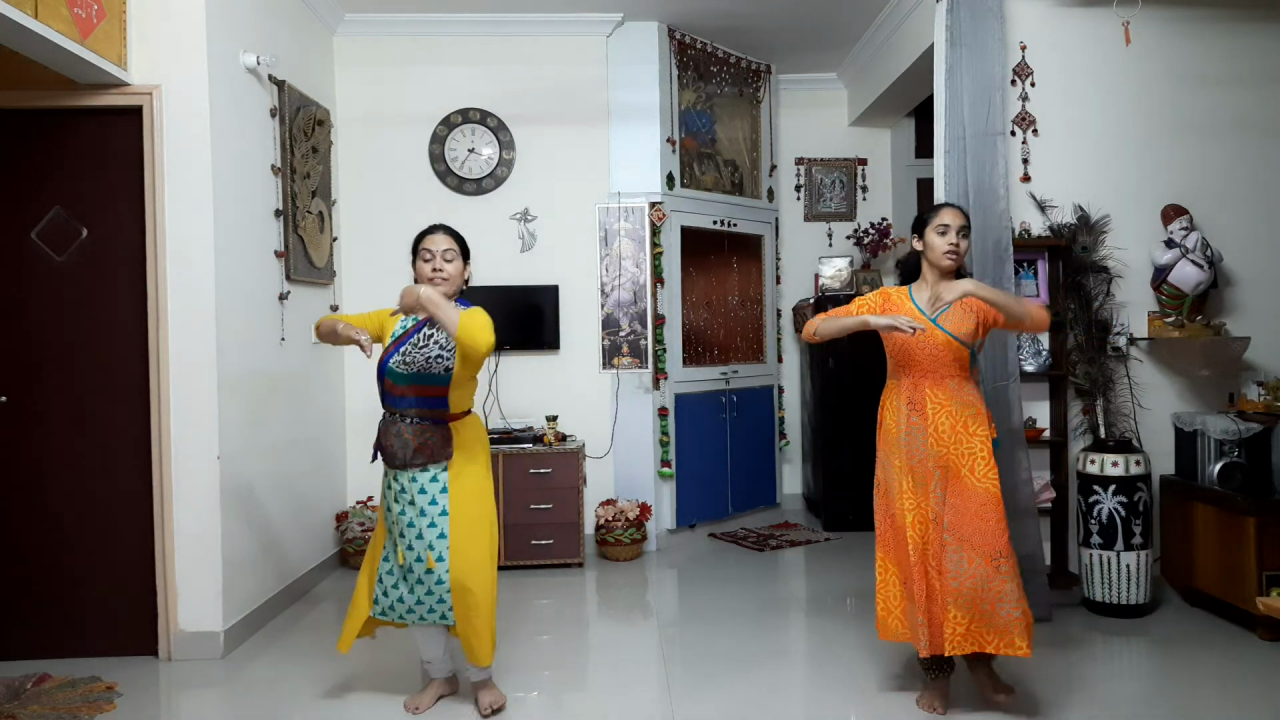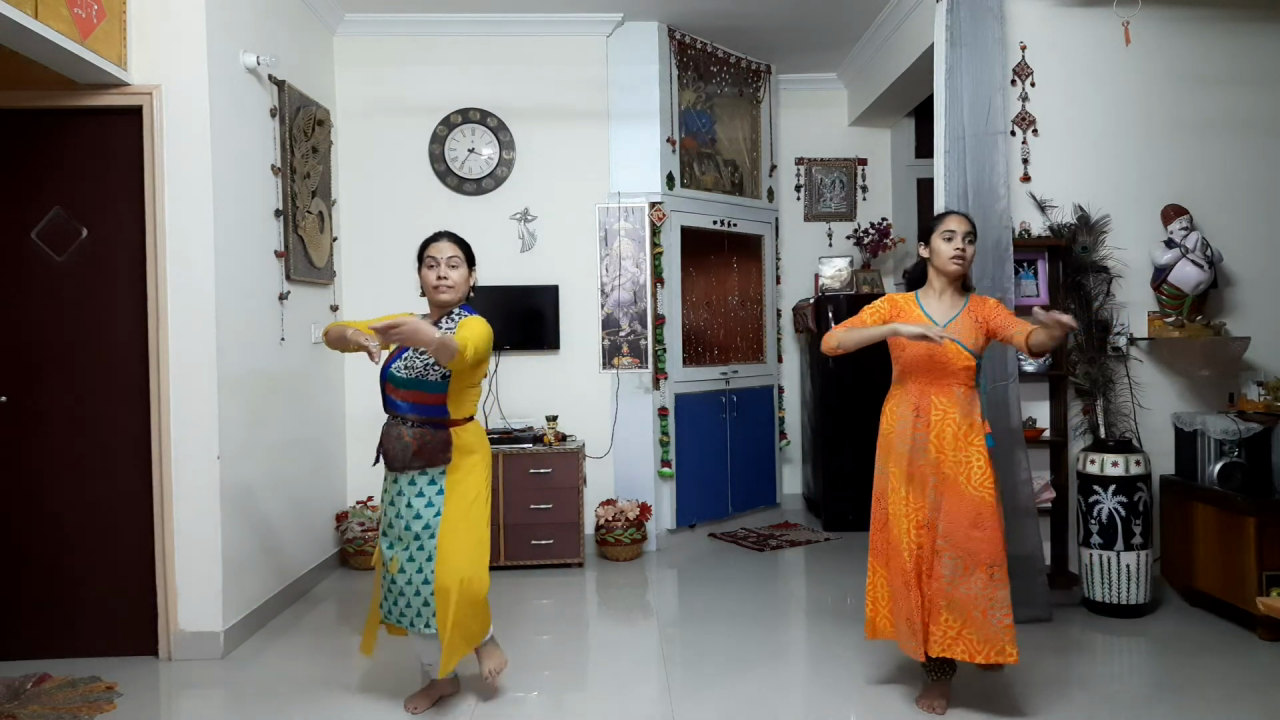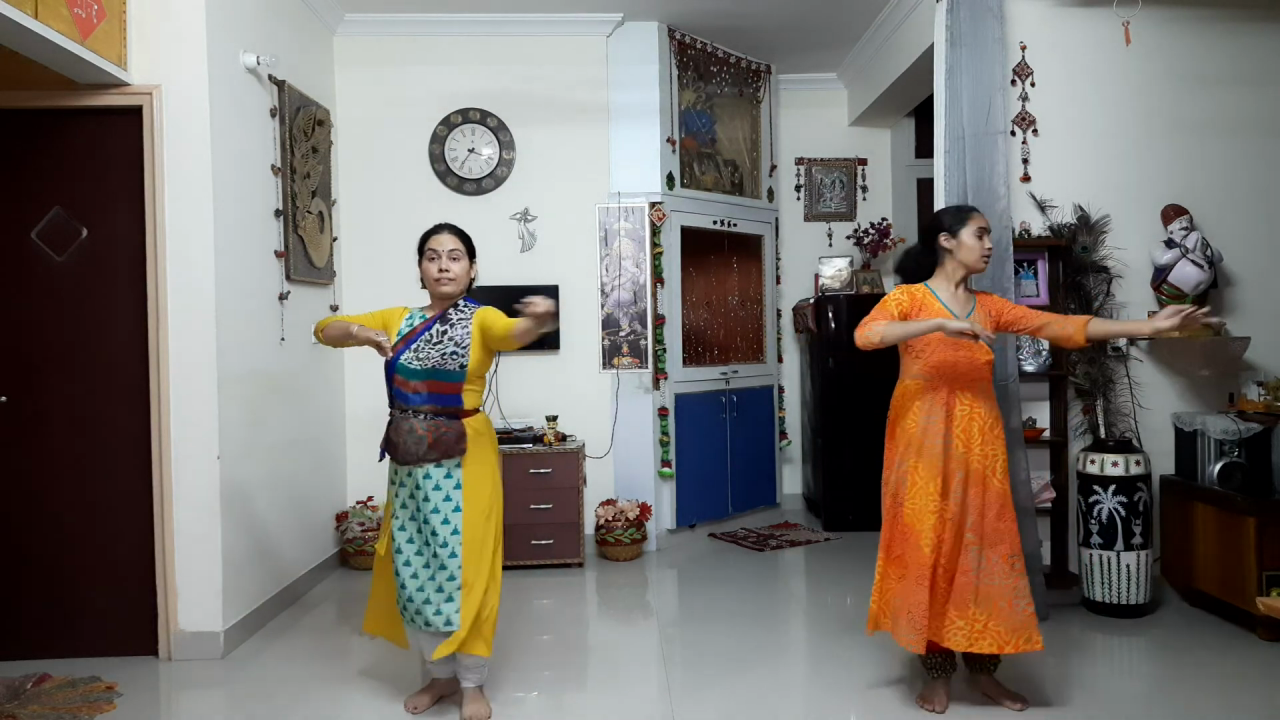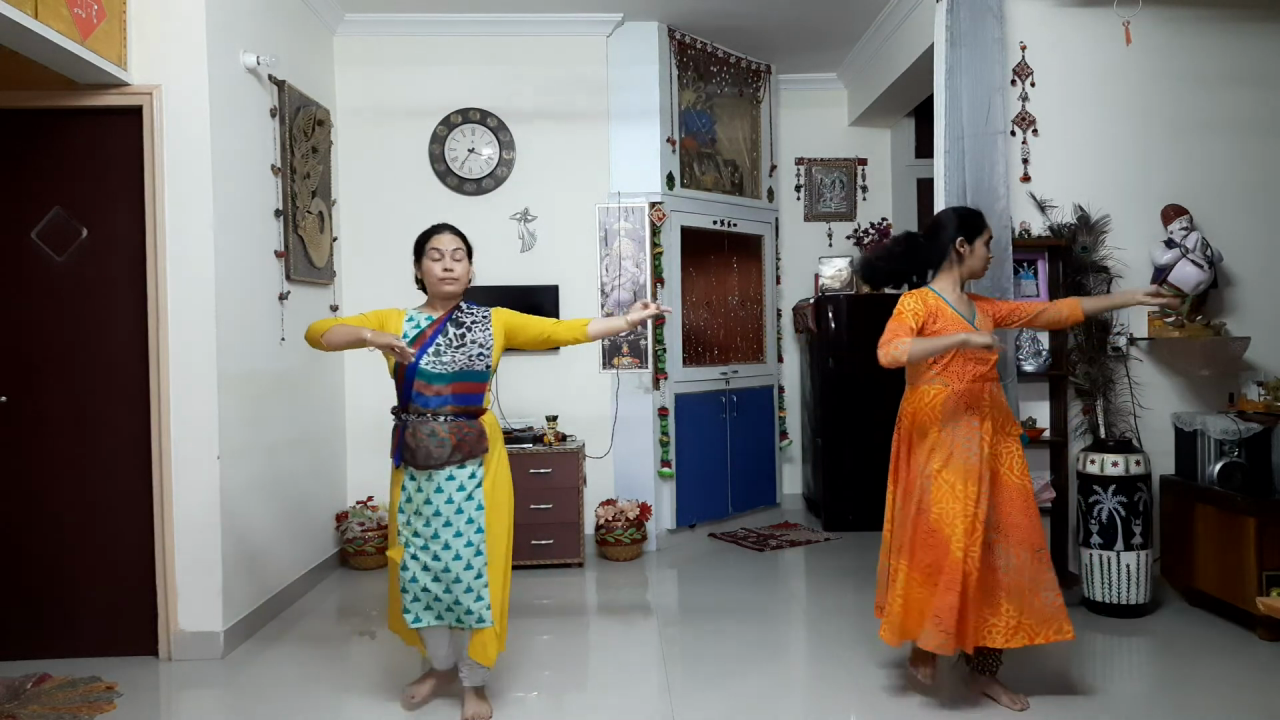
dt=0.2s
person 1, frame 1
left shoulder: (978, 301)
right shoulder: (886, 299)
left elbow: (1039, 321)
right elbow: (812, 330)
left wrist: (974, 289)
right wrist: (870, 319)
left hip: (964, 437)
right hip: (906, 440)
left knee: (977, 543)
right knee: (916, 546)
left ankle: (980, 656)
right ankle: (936, 671)
person 1, frame 2
left shoulder: (983, 309)
right shoulder: (894, 305)
left elbow: (1033, 343)
right elbow: (831, 342)
left wrist: (1051, 328)
right wrist: (897, 328)
left hip: (963, 442)
right hip: (906, 441)
left knee: (967, 547)
right knee: (913, 548)
left ankle: (968, 652)
right ankle: (934, 669)
person 1, frame 3
left shoulder: (992, 307)
right shoulder: (909, 296)
left elbow: (1067, 328)
right elbow: (865, 335)
left wrist: (1149, 325)
right wrist: (943, 325)
left hip: (979, 437)
right hip: (923, 439)
left knee: (985, 544)
right knee: (925, 545)
left ankle: (982, 670)
right ankle: (936, 670)
person 1, frame 4
left shoulder: (985, 307)
right shoulder: (917, 303)
left elbow: (1054, 311)
right elbow: (890, 354)
left wrist: (1128, 298)
right wrist: (964, 339)
left hip: (992, 438)
right hip: (938, 440)
left knee: (1000, 545)
right knee: (941, 546)
left ankle: (984, 669)
right ankle: (927, 644)
person 2, frame 1
left shoulder: (468, 319)
right shoulder: (396, 320)
left elbow: (480, 345)
right elbow: (323, 326)
left wrist: (433, 301)
right wrist: (347, 330)
left hip: (455, 462)
right hip: (404, 466)
left knee: (462, 568)
right knee: (410, 568)
left ankle: (482, 675)
right ankle: (439, 675)
person 2, frame 2
left shoulder: (475, 326)
right shoulder: (406, 326)
left elbow: (459, 352)
right elbow: (332, 335)
left wrist: (416, 331)
right wrist: (356, 336)
left hip: (455, 465)
right hip: (406, 470)
left knee: (452, 571)
right knee: (407, 572)
left ankle: (483, 637)
right ankle: (441, 676)
person 2, frame 3
left shoulder: (480, 320)
right shoulder: (400, 319)
left elbow: (512, 332)
right elbow: (325, 330)
left wrist: (539, 321)
right wrist: (358, 332)
left hip: (463, 462)
right hip: (409, 465)
left knee: (463, 567)
right knee: (411, 568)
right ankle: (442, 674)
person 2, frame 4
left shoulder: (495, 322)
right shoulder: (393, 321)
left elbow: (563, 330)
right elbow: (317, 334)
left wrist: (628, 321)
right wrist: (369, 336)
left hip: (474, 465)
right hip: (415, 465)
left knee: (475, 567)
right knee: (418, 567)
right ankle: (440, 663)
